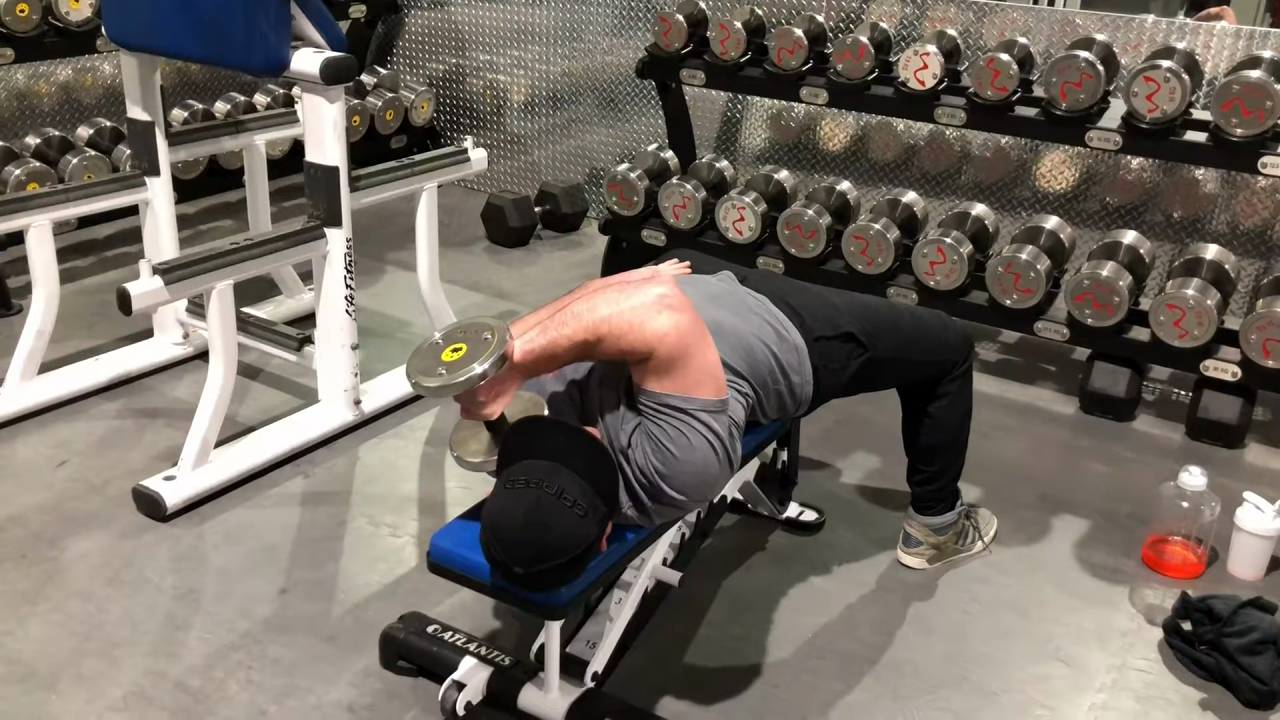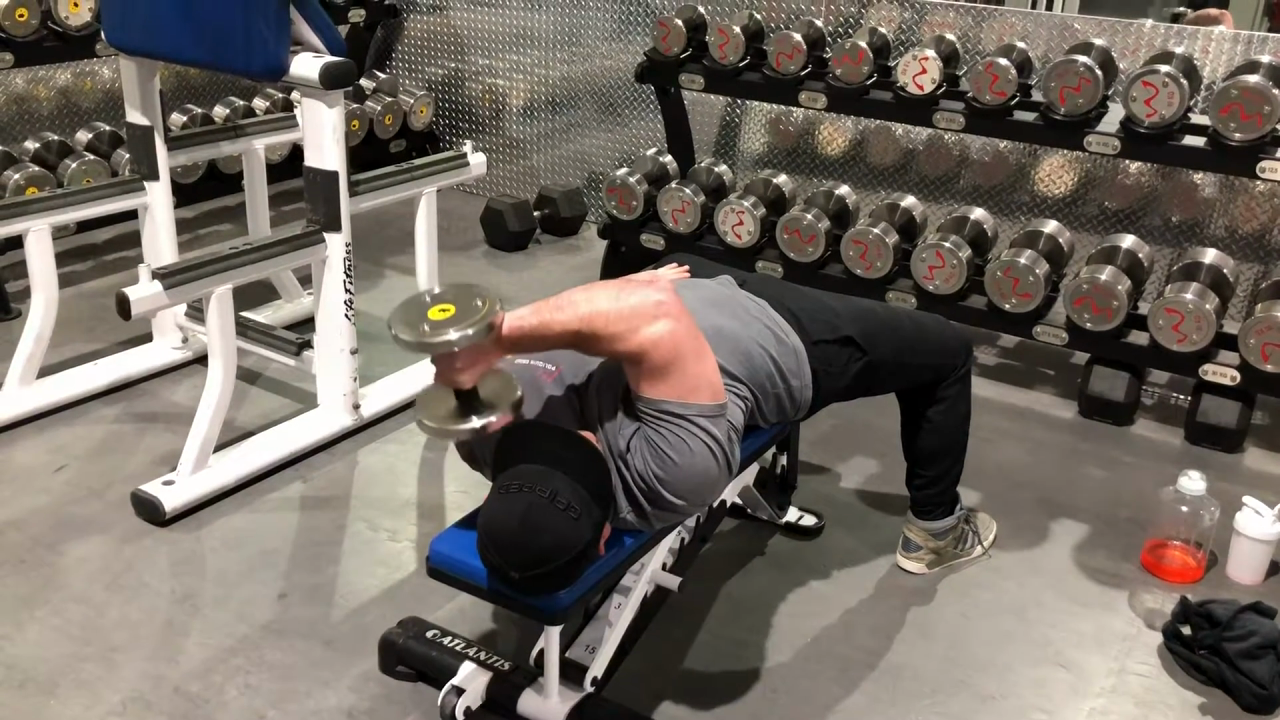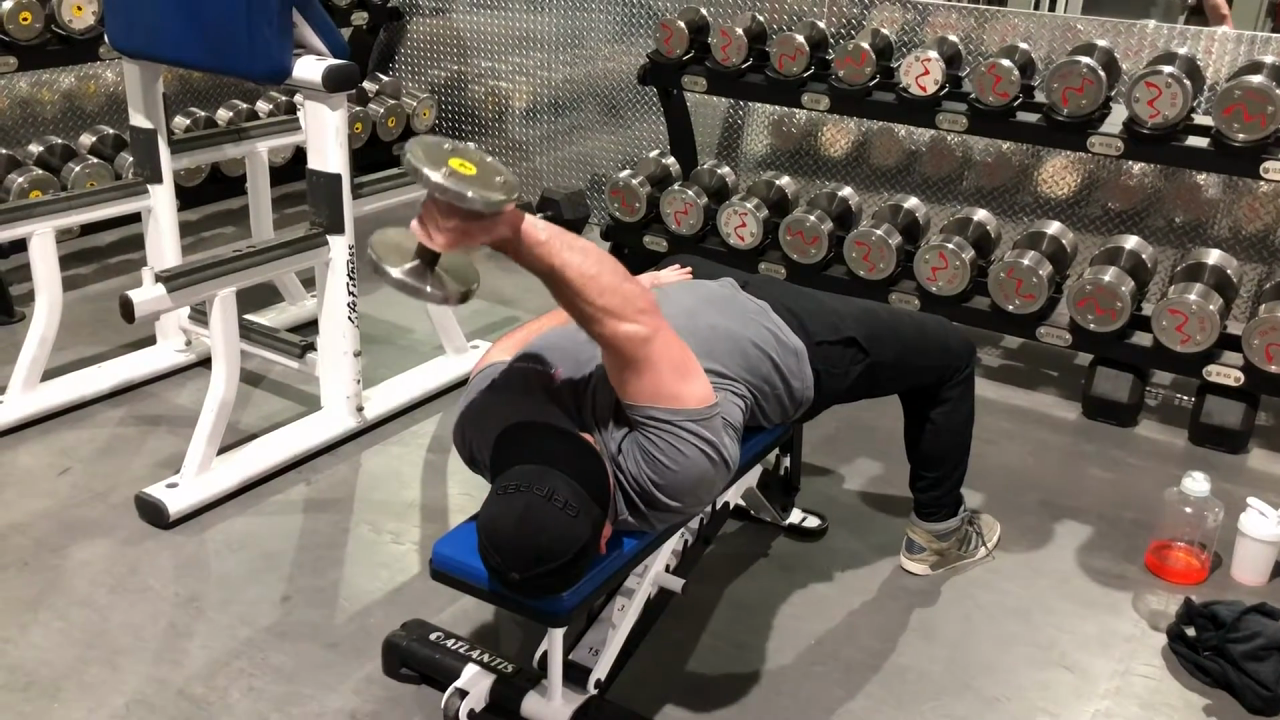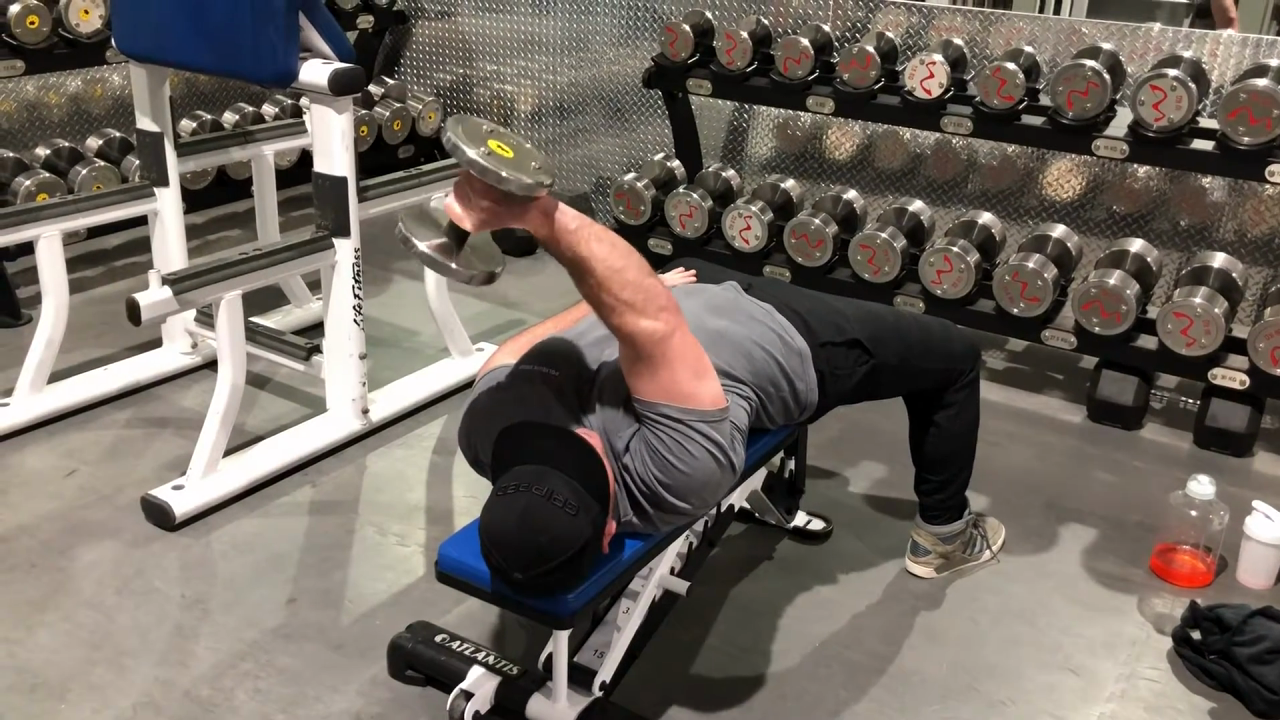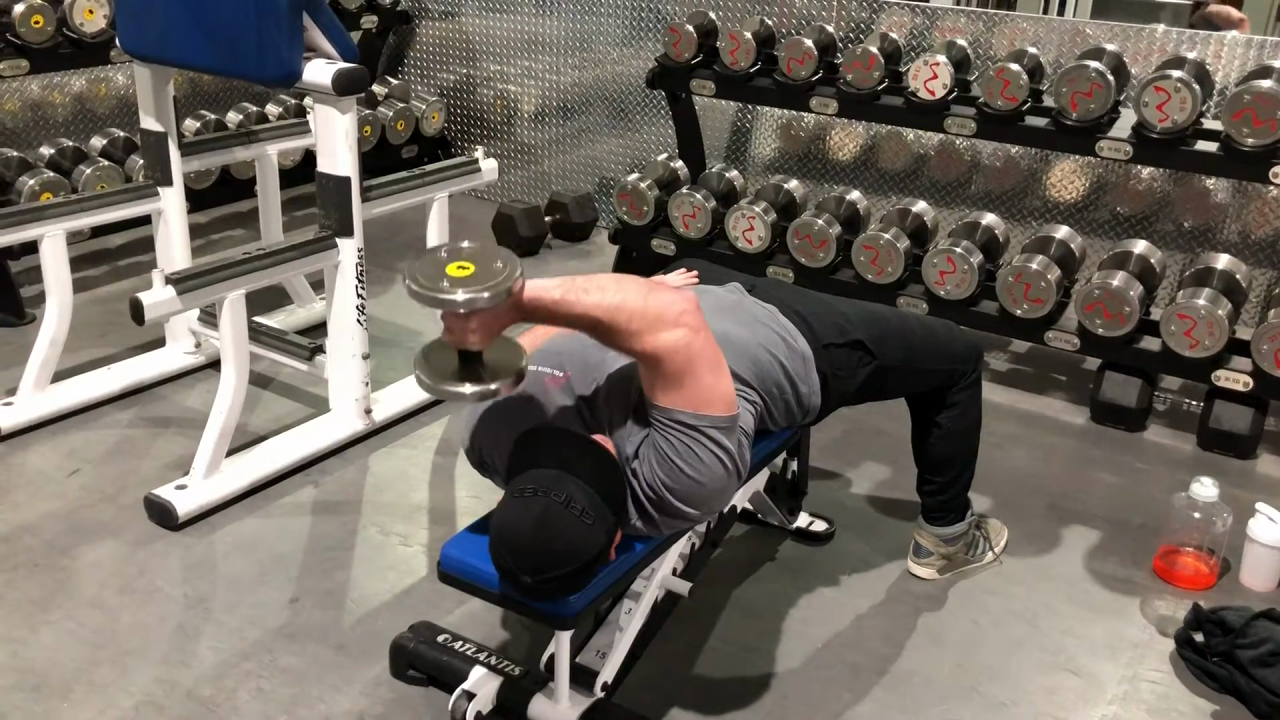
dt=0.7s
person 1, frame 1
left shoulder: (496, 421)
right shoulder: (677, 470)
right elbow: (661, 310)
left wrist: (627, 278)
right wrist: (514, 364)
right knee: (948, 346)
right ankle: (935, 525)
person 1, frame 2
left shoulder: (482, 430)
right shoulder: (675, 472)
left elbow: (507, 341)
right elbow: (654, 314)
right wrist: (492, 334)
right knee: (947, 351)
right ankle: (934, 530)
person 1, frame 3
left shoulder: (479, 426)
right shoulder: (671, 474)
left elbow: (504, 349)
right elbow: (632, 323)
left wrist: (634, 287)
right wrist: (499, 228)
right knee: (948, 354)
right ankle: (937, 532)
person 1, frame 4
left shoulder: (484, 427)
right shoulder: (674, 475)
left elbow: (509, 354)
right elbow: (649, 321)
left wrist: (604, 295)
right wrist: (532, 213)
right knee: (954, 355)
right ankle: (942, 536)
person 1, frame 5
left shoulder: (490, 431)
right shoulder: (677, 484)
left elbow: (512, 348)
right elbow: (672, 322)
right wrist: (513, 300)
right knee: (957, 357)
right ankle: (944, 537)
